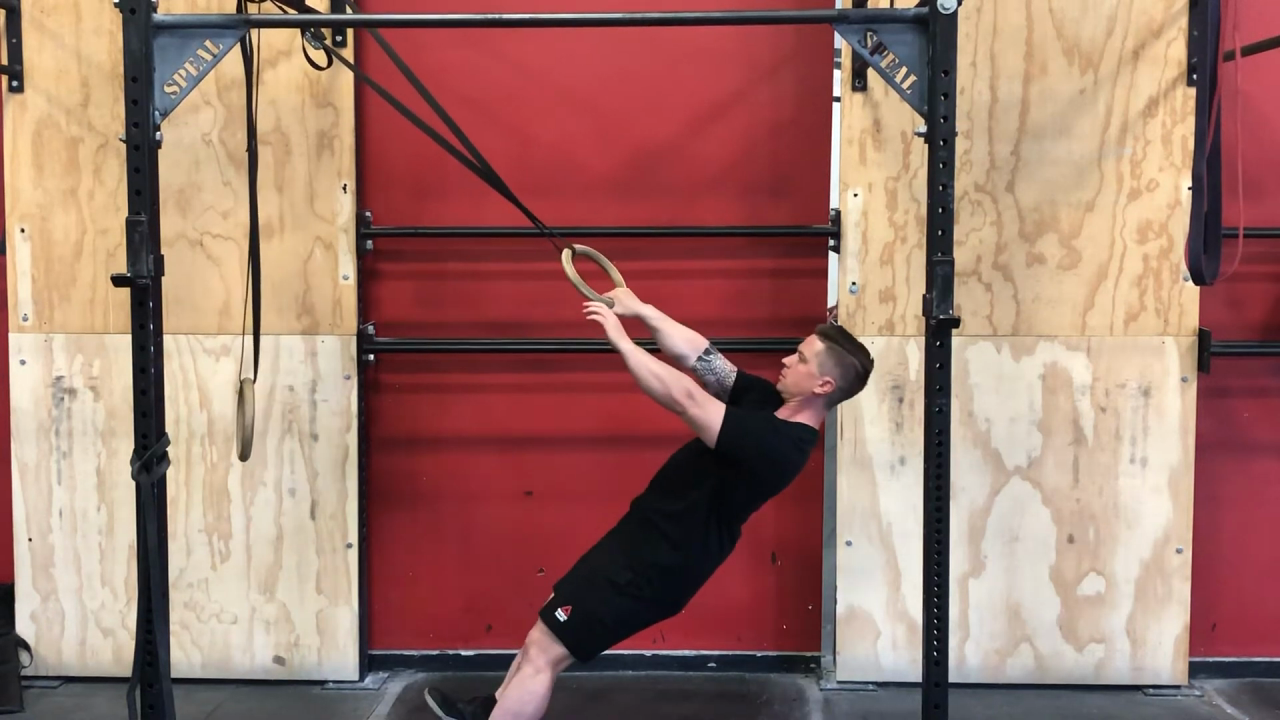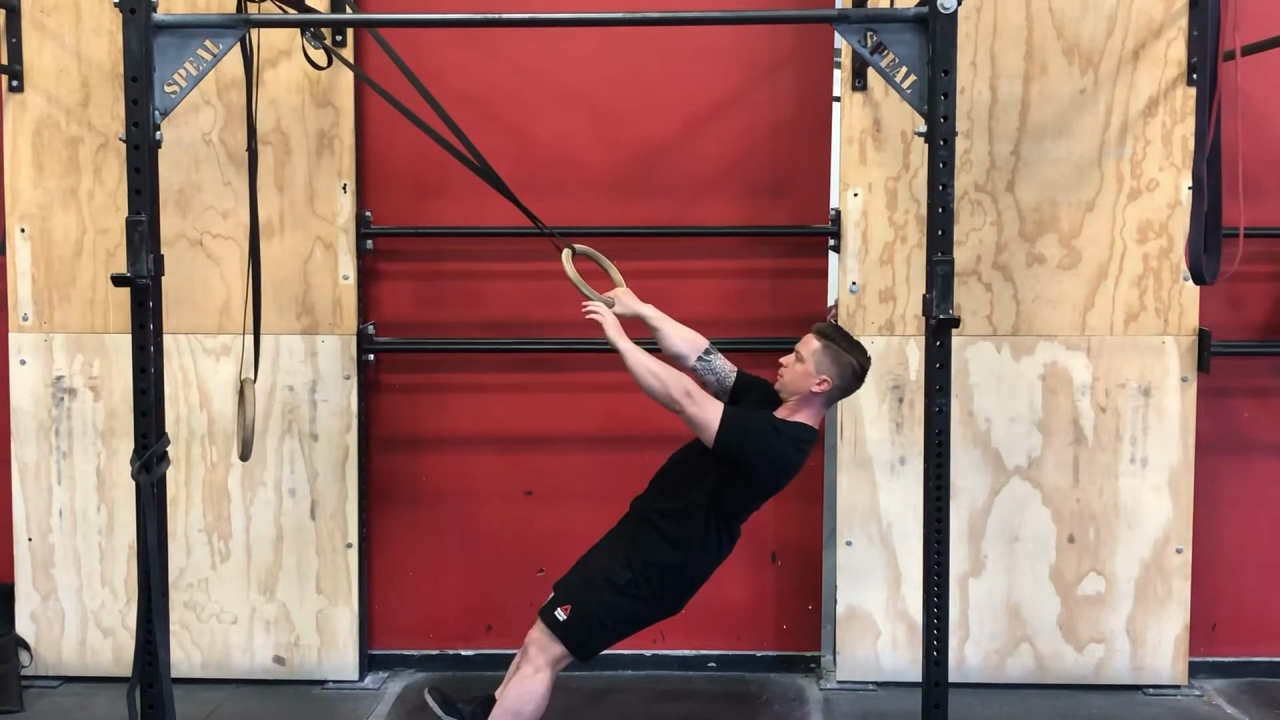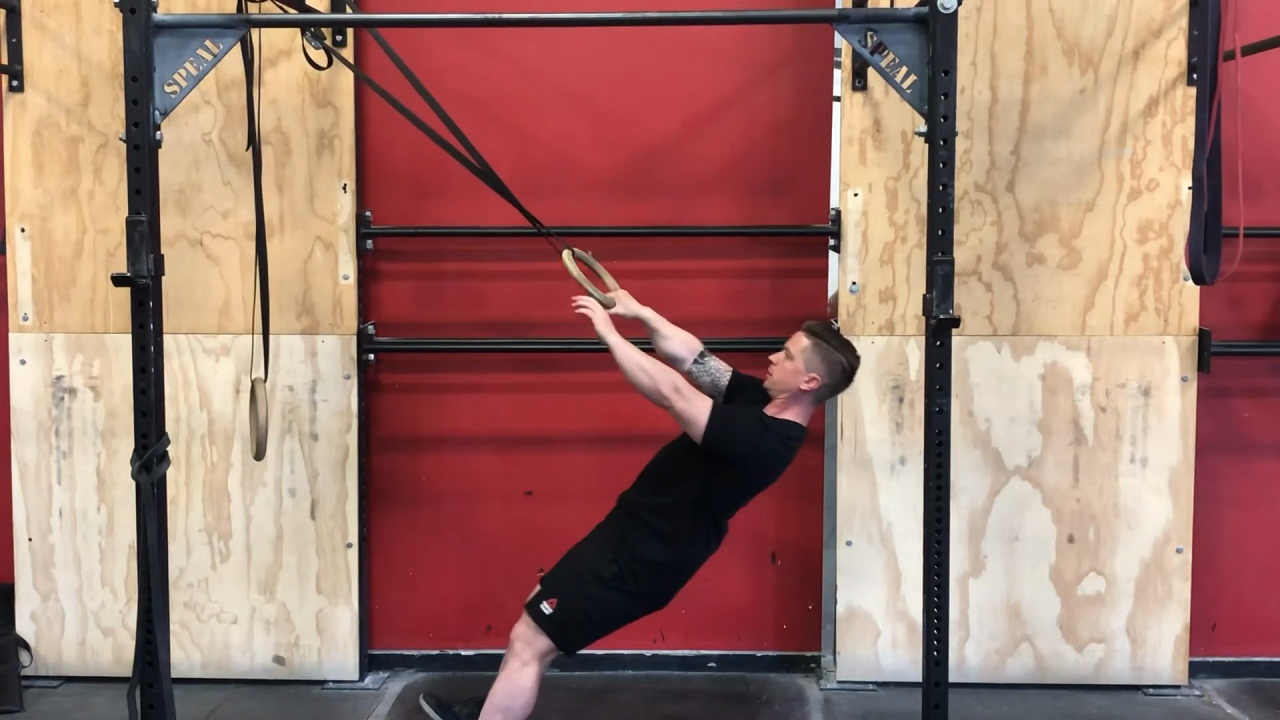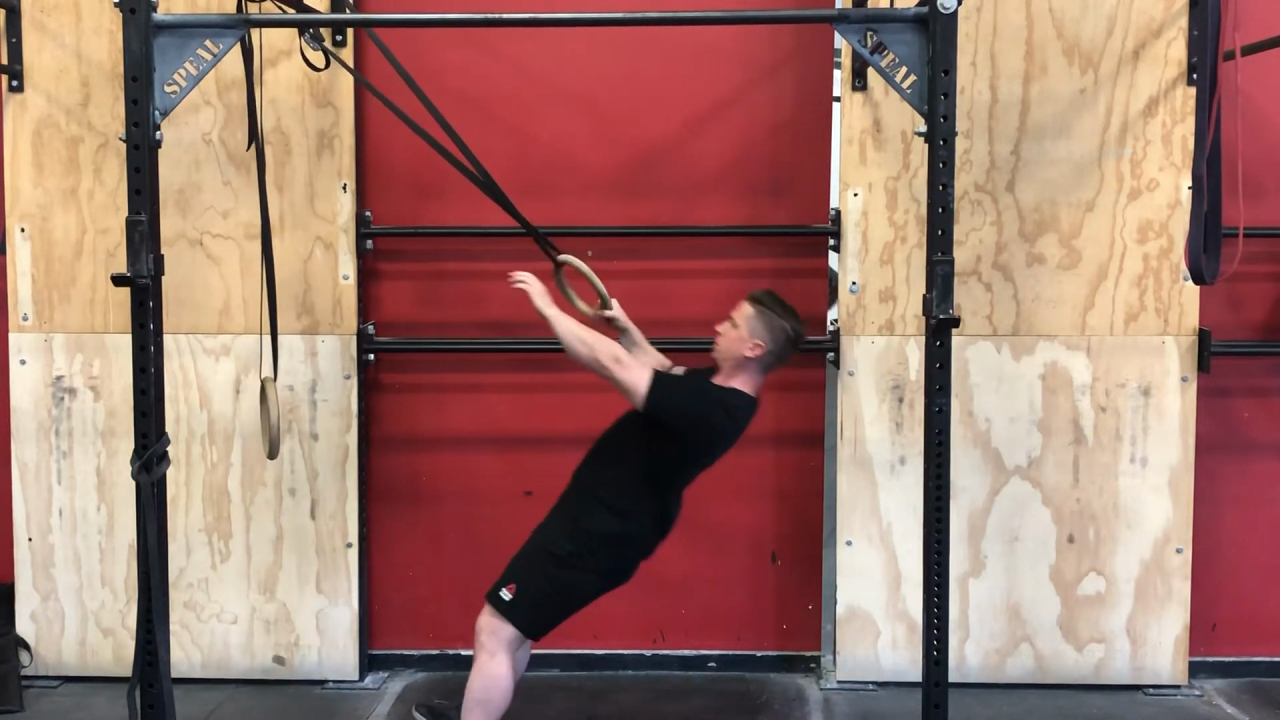
dt=0.3s
person 1, frame 1
left shoulder: (778, 445)
right shoulder: (768, 404)
left elbow: (684, 399)
right elbow: (698, 355)
left wrist: (620, 339)
right wrist: (639, 310)
left hip: (654, 564)
right hip: (646, 539)
left knee: (543, 651)
right knee: (552, 619)
person 1, frame 2
left shoulder: (776, 444)
right shoulder: (769, 403)
left elbow: (683, 398)
right elbow: (699, 356)
left wrist: (619, 339)
right wrist: (640, 310)
left hip: (654, 563)
right hip: (647, 537)
left knee: (544, 650)
right knee: (551, 618)
person 1, frame 3
left shoulder: (765, 440)
right shoulder: (761, 404)
left elbow: (673, 393)
right elbow: (694, 359)
left wrist: (610, 334)
right wrist: (640, 313)
left hip: (642, 556)
right hip: (636, 533)
left knee: (528, 643)
right knee: (537, 617)
person 1, frame 4
left shoulder: (708, 409)
right shoulder: (719, 394)
left elbow: (612, 364)
right elbow: (663, 376)
left wrist: (547, 307)
right wrist: (625, 329)
left hip: (594, 534)
right hip: (601, 522)
left knee: (496, 633)
right knee: (515, 624)
